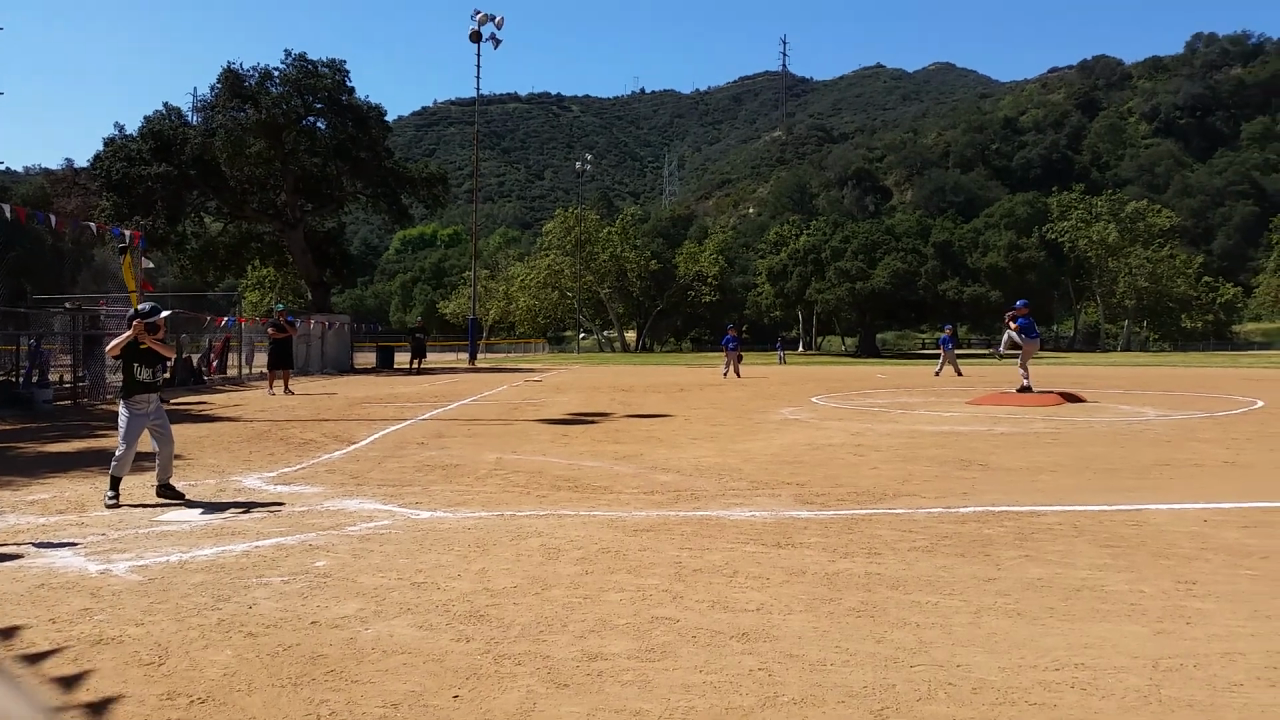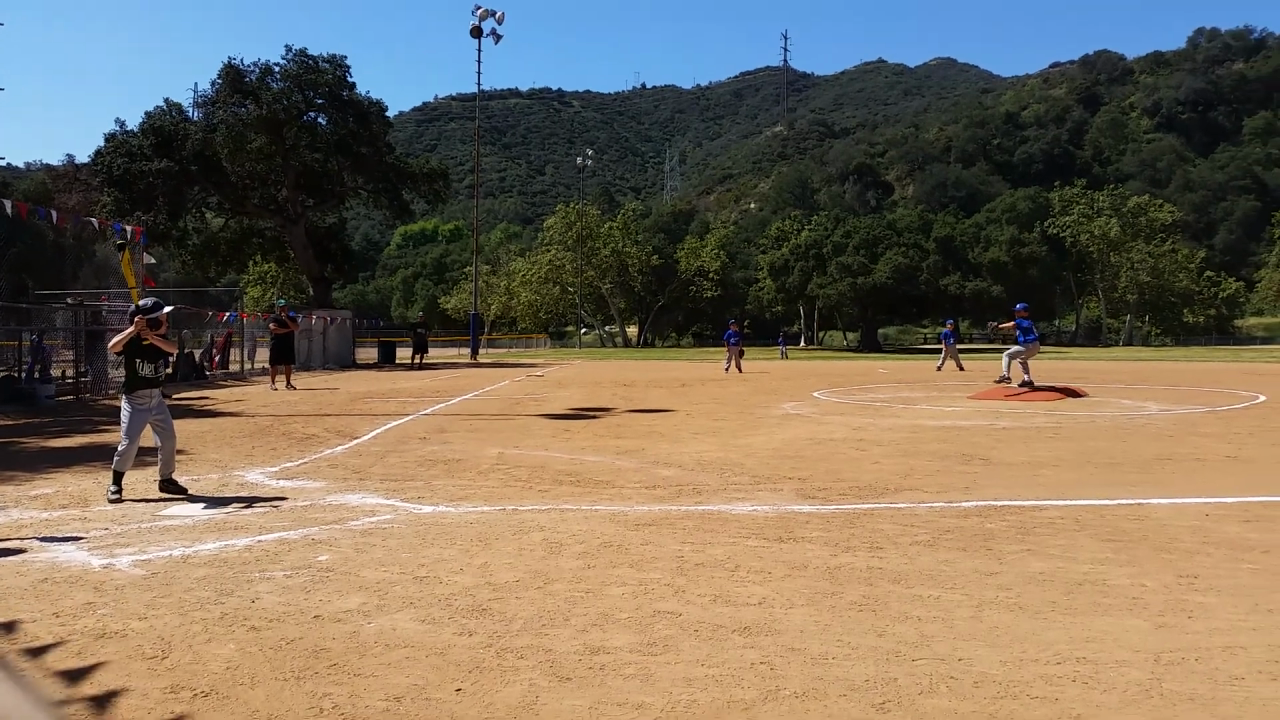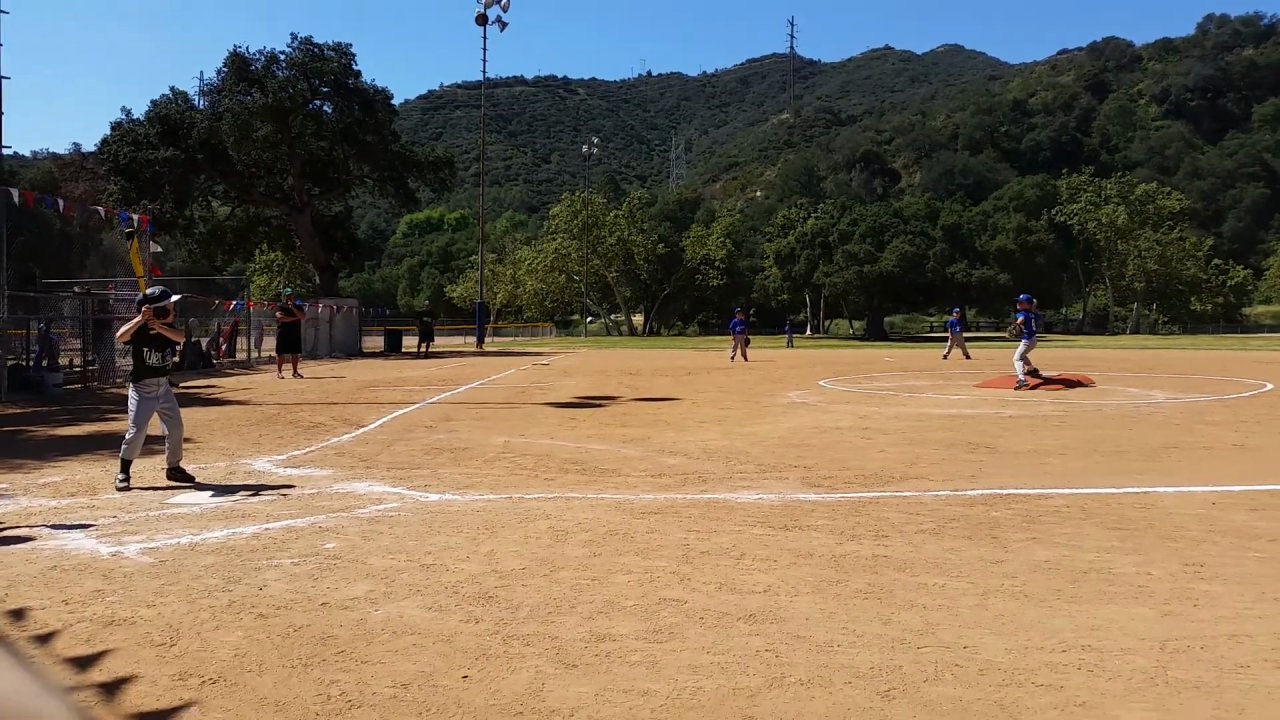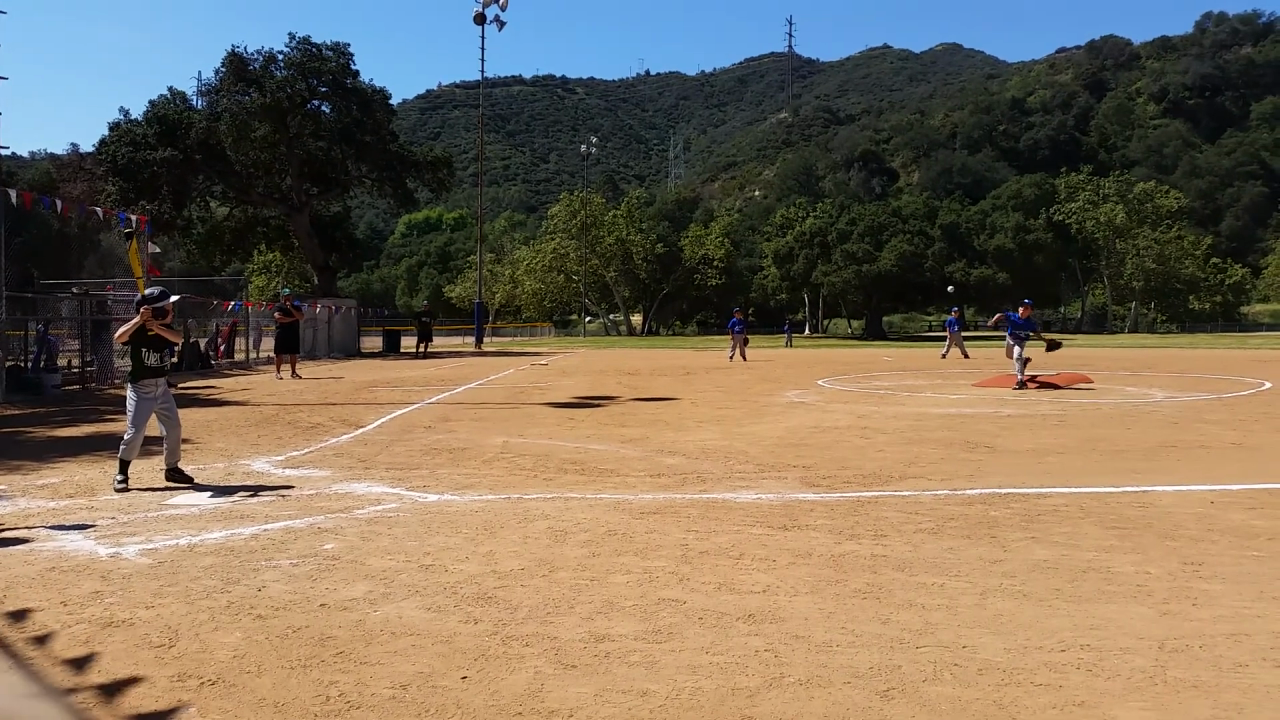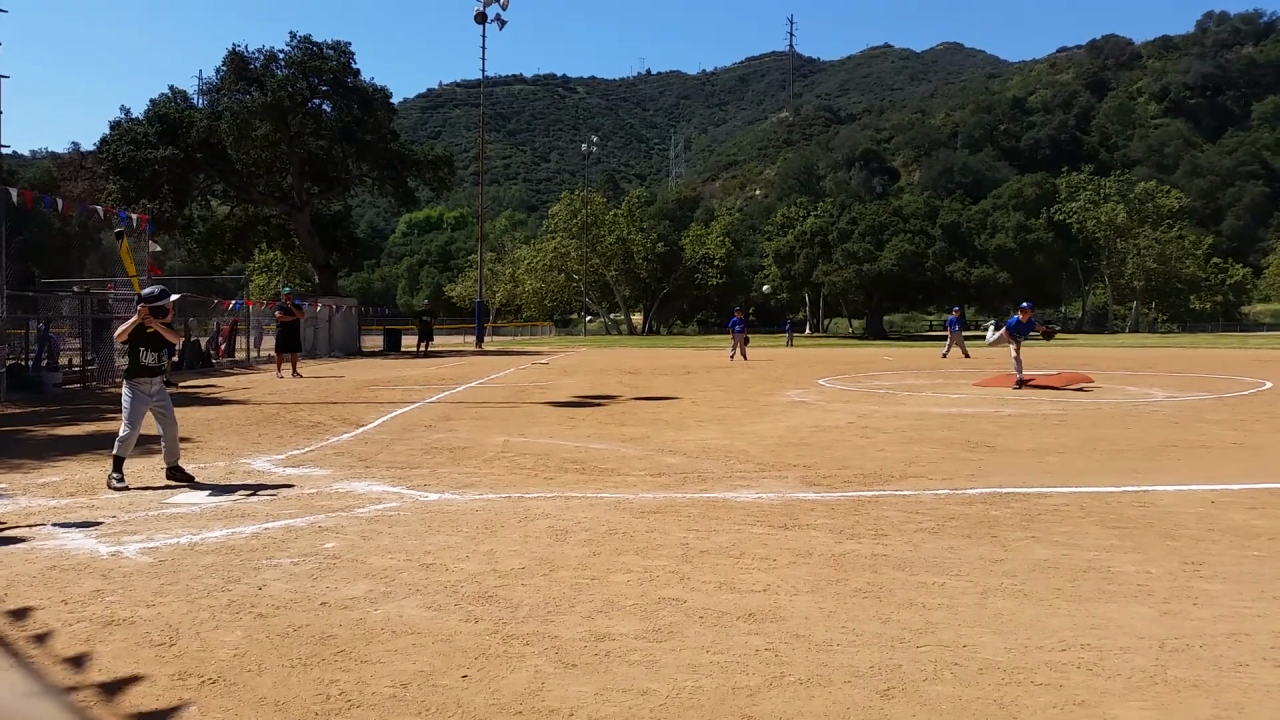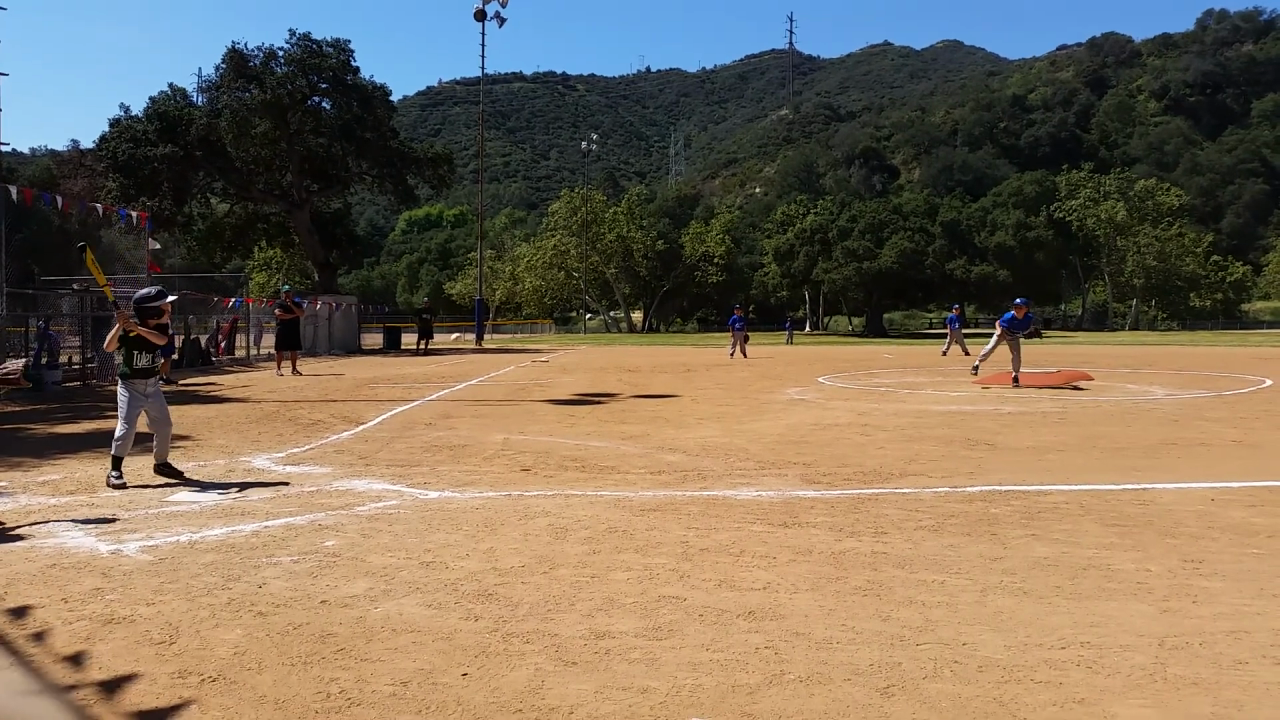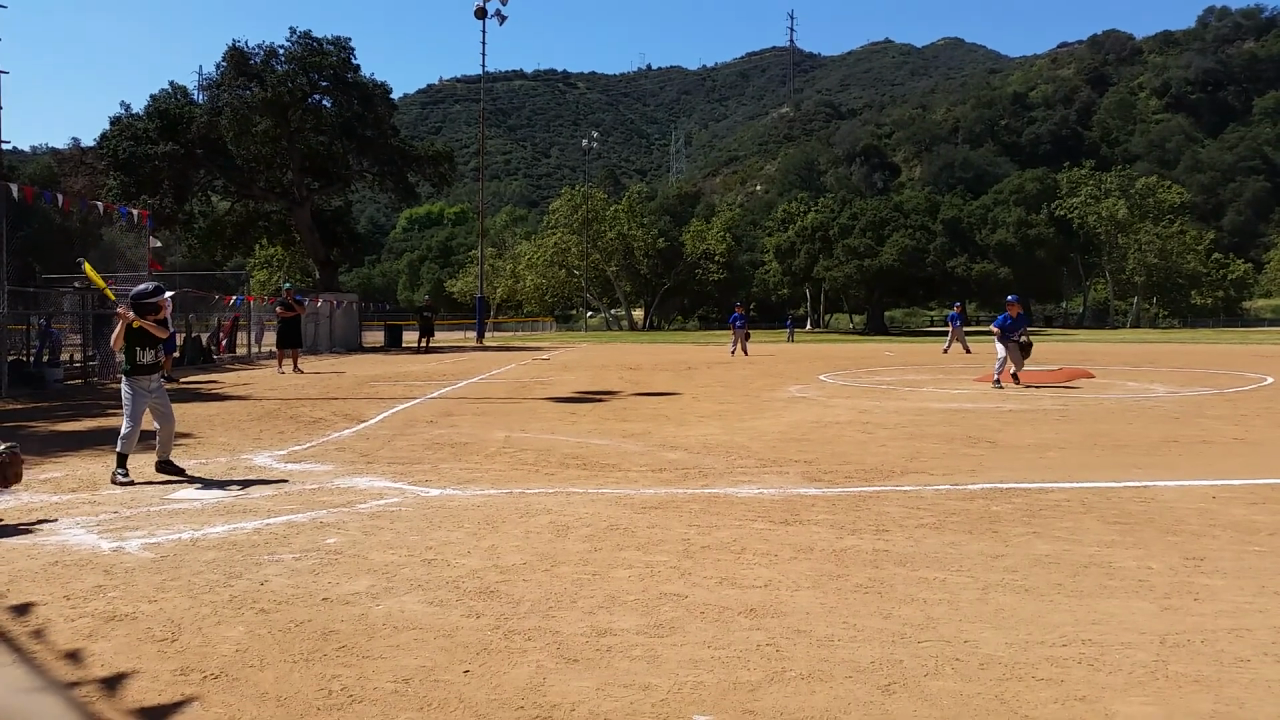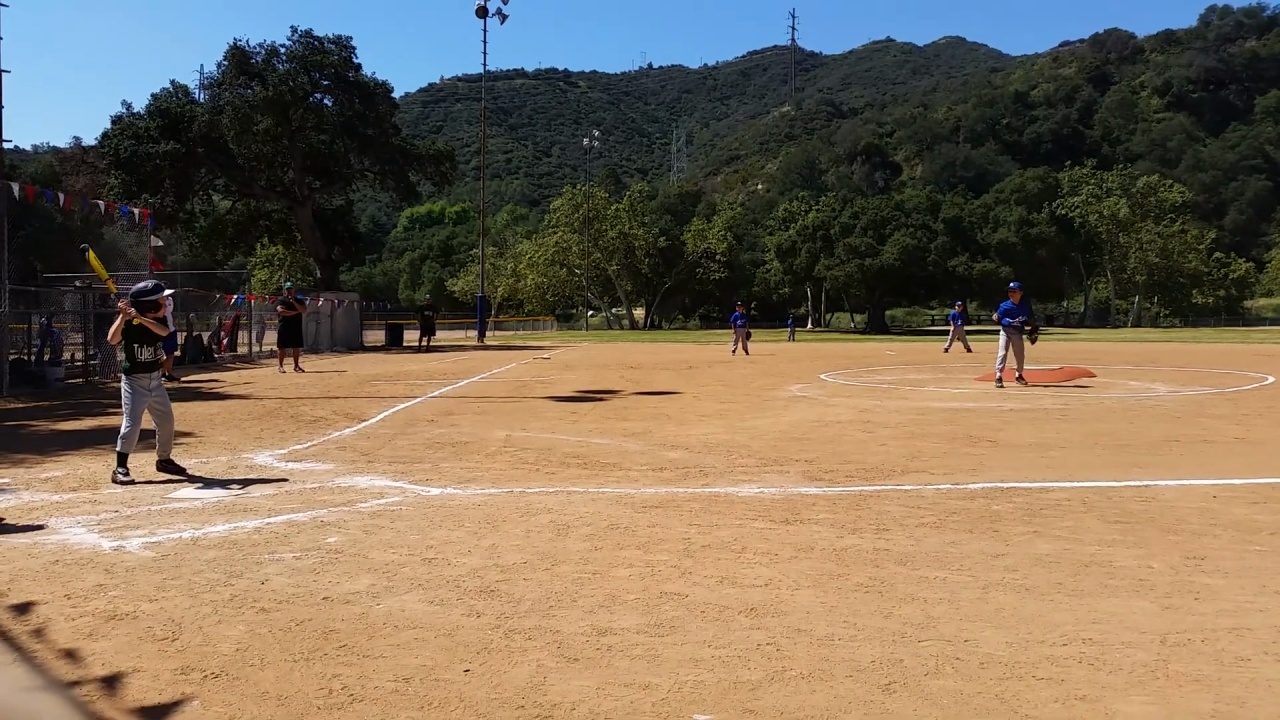
dt=0.2s
person 1, frame 1
left shoulder: (158, 344)
right shoulder: (130, 345)
left elbow: (171, 353)
right elbow: (110, 350)
left wrist: (150, 342)
right wrist: (131, 333)
left hip: (154, 403)
right hip: (132, 404)
left knee: (166, 444)
right knee: (126, 447)
left ankle: (163, 485)
right ankle: (112, 490)
person 1, frame 2
left shoulder: (160, 340)
right shoulder: (132, 341)
left elbow: (173, 348)
right elbow: (112, 347)
left wrist: (152, 338)
right wrist: (133, 329)
left hip: (156, 398)
right hip: (134, 399)
left knee: (168, 439)
right knee: (129, 442)
left ankle: (166, 479)
right ankle: (115, 485)
person 1, frame 3
left shoulder: (167, 328)
right shoulder: (139, 330)
left elbow: (180, 337)
right elbow: (120, 337)
left wrist: (158, 327)
right wrist: (140, 319)
left hip: (164, 386)
right hip: (141, 388)
left knee: (175, 427)
right knee: (137, 430)
left ankle: (173, 467)
right ankle: (123, 473)
person 1, frame 4
left shoulder: (165, 329)
right shoulder: (138, 330)
left elbow: (178, 338)
right elbow: (118, 337)
left wrist: (157, 328)
right wrist: (139, 319)
left hip: (162, 387)
right hip: (140, 388)
left knee: (173, 428)
right knee: (135, 431)
left ankle: (172, 469)
right ankle: (121, 474)
person 1, frame 5
left shoulder: (164, 327)
right shoulder: (137, 328)
left elbow: (176, 339)
right elbow: (118, 337)
left wrist: (156, 325)
right wrist: (137, 318)
left hip: (158, 386)
right hip: (135, 386)
left knee: (170, 426)
right knee: (130, 428)
left ankle: (173, 467)
right ankle: (115, 474)
person 1, frame 6
left shoulder: (160, 327)
right shoulder: (128, 331)
left elbow: (162, 340)
right elbow: (108, 347)
left wrist: (138, 328)
right wrist: (119, 325)
left hip: (152, 385)
right hip: (130, 386)
left knee: (164, 425)
right knee: (126, 426)
left ankle: (161, 463)
right ankle: (114, 472)
person 1, frame 7
left shoulder: (158, 323)
right shoulder: (130, 328)
left elbow: (164, 333)
right elbow: (115, 345)
left wrist: (141, 322)
right wrist: (123, 322)
left hip: (155, 381)
right hip: (134, 382)
left knee: (167, 421)
right knee: (132, 423)
left ankle: (163, 460)
right ankle: (119, 469)
person 1, frame 8
left shoulder: (158, 321)
right shoulder: (129, 325)
left elbow: (164, 331)
right elbow: (112, 339)
left wrist: (141, 319)
right wrist: (123, 316)
left hip: (156, 380)
right hip: (134, 381)
left knee: (166, 420)
right knee: (132, 423)
left ankle: (164, 459)
right ankle: (120, 468)
